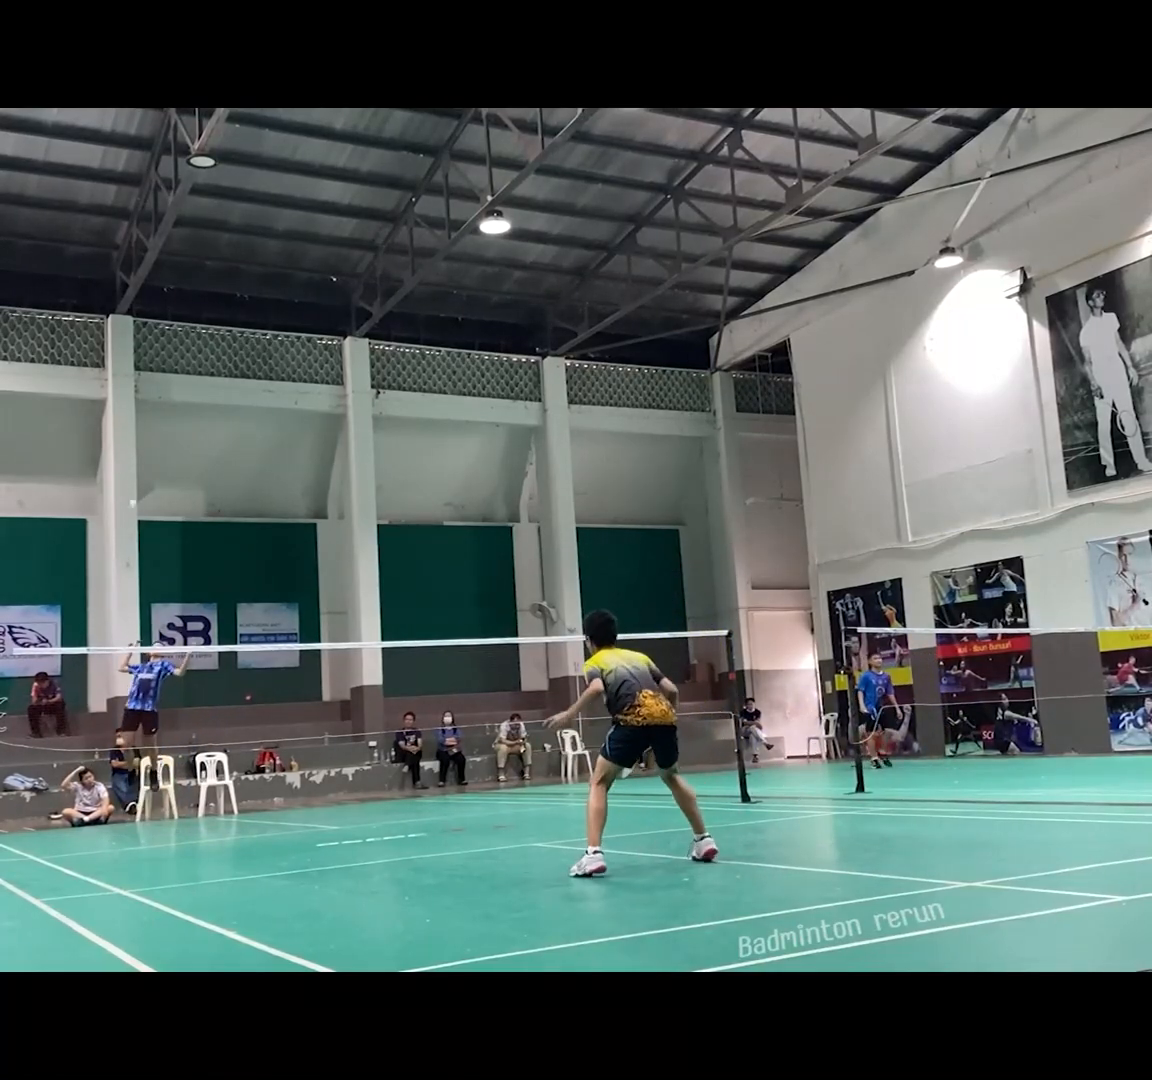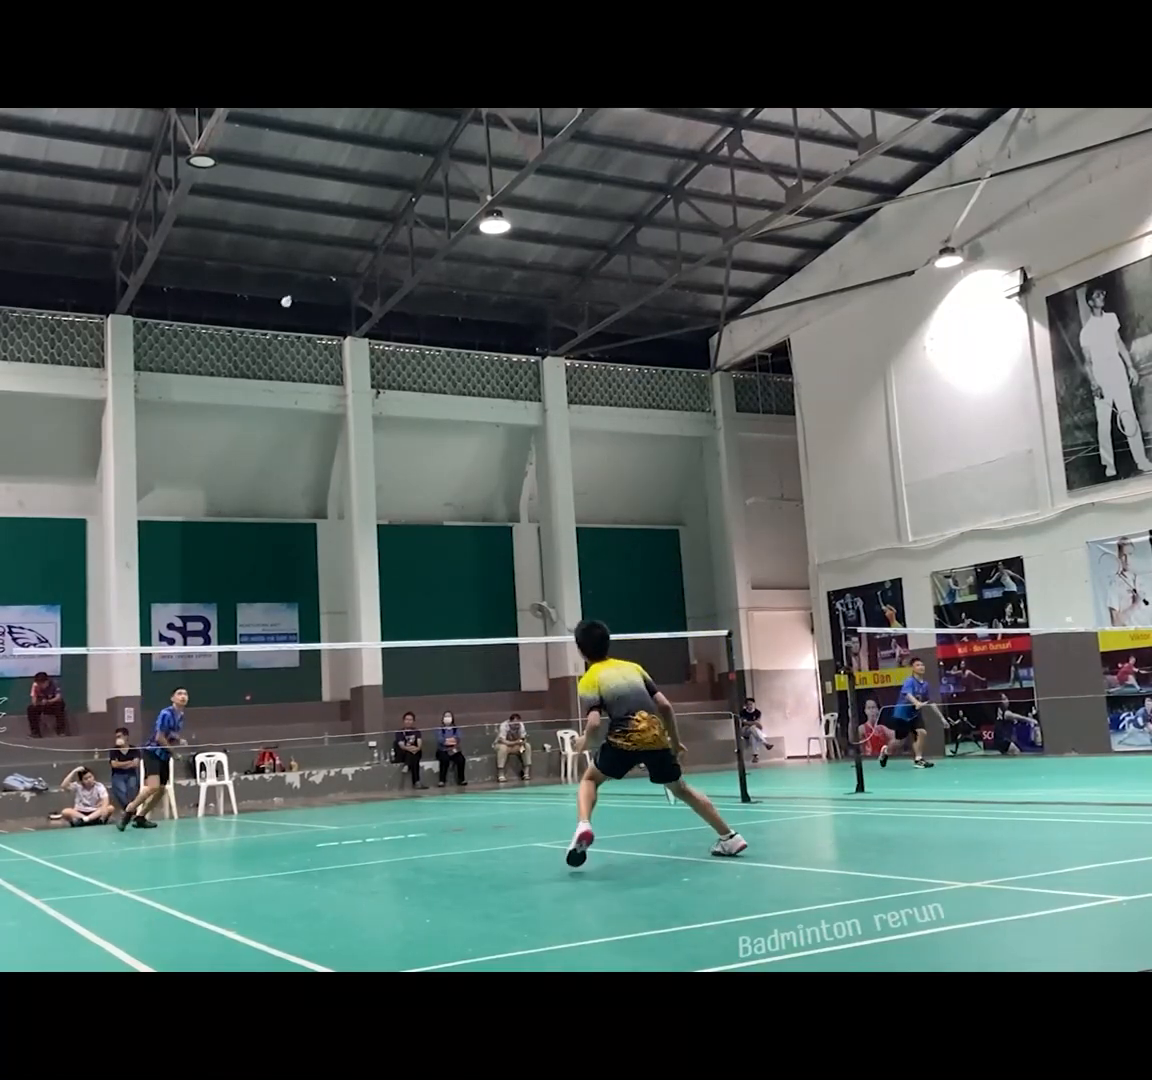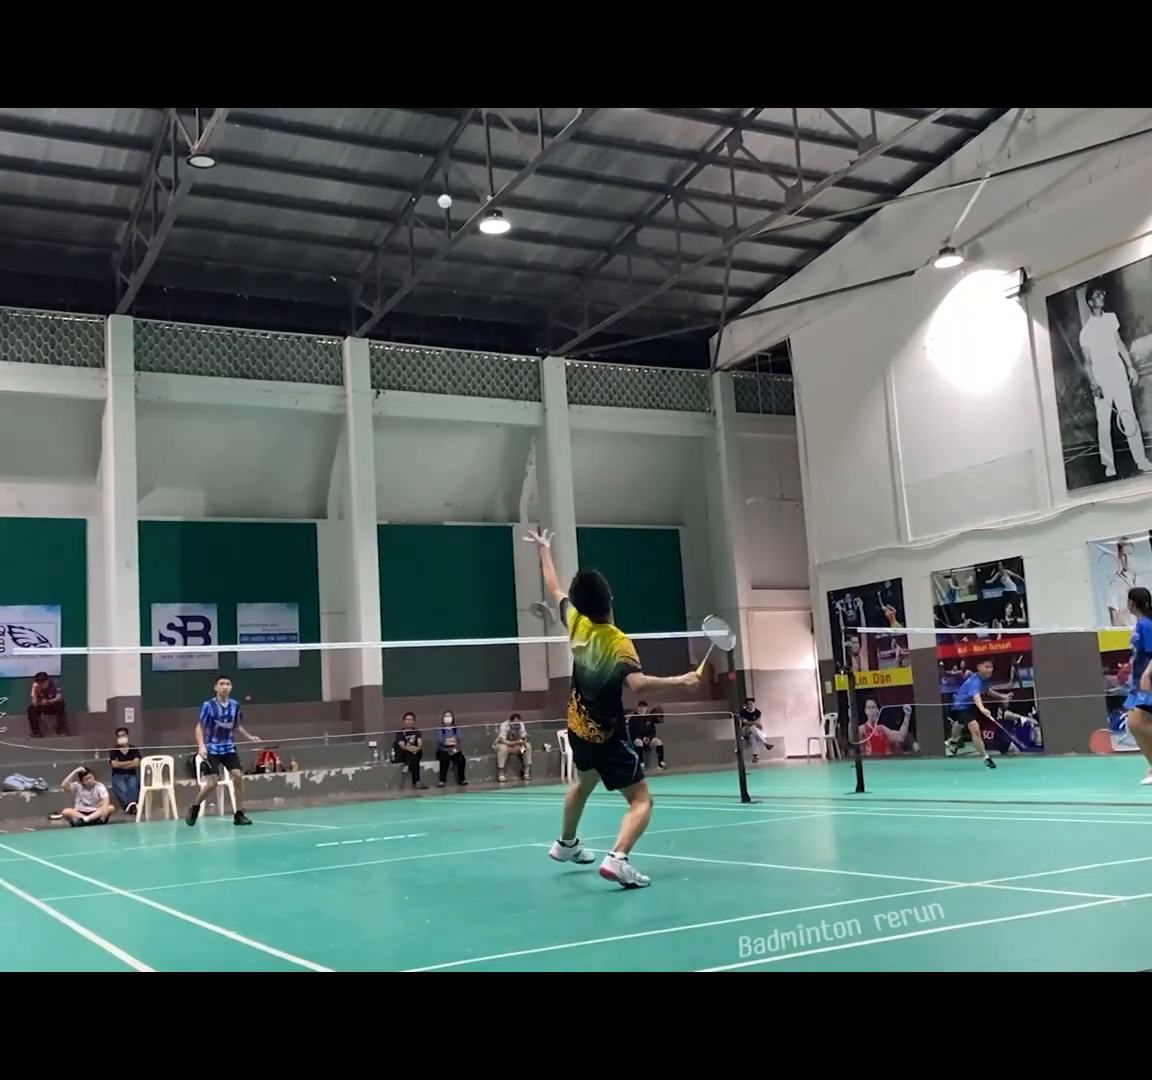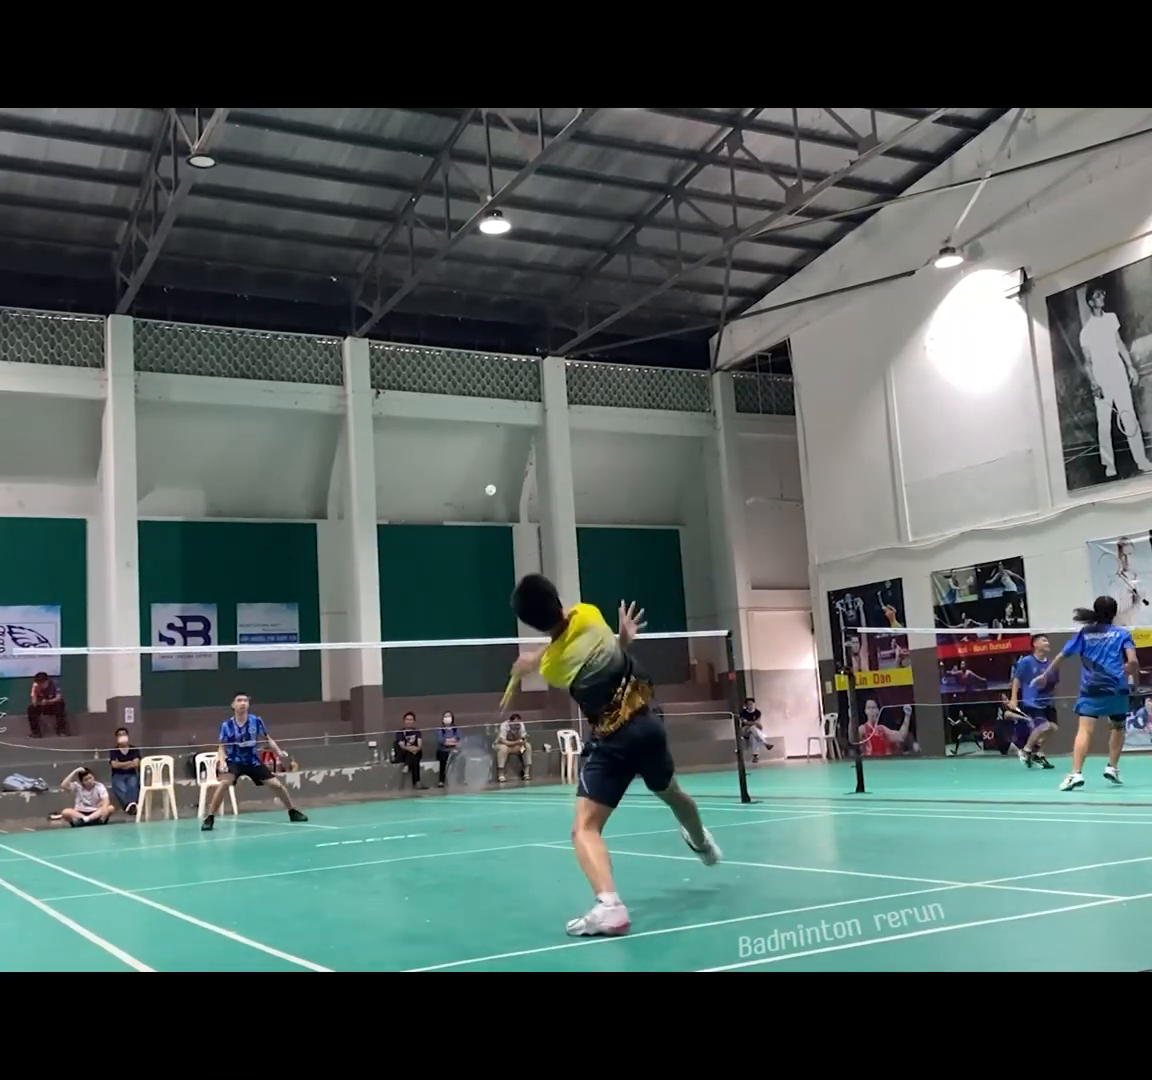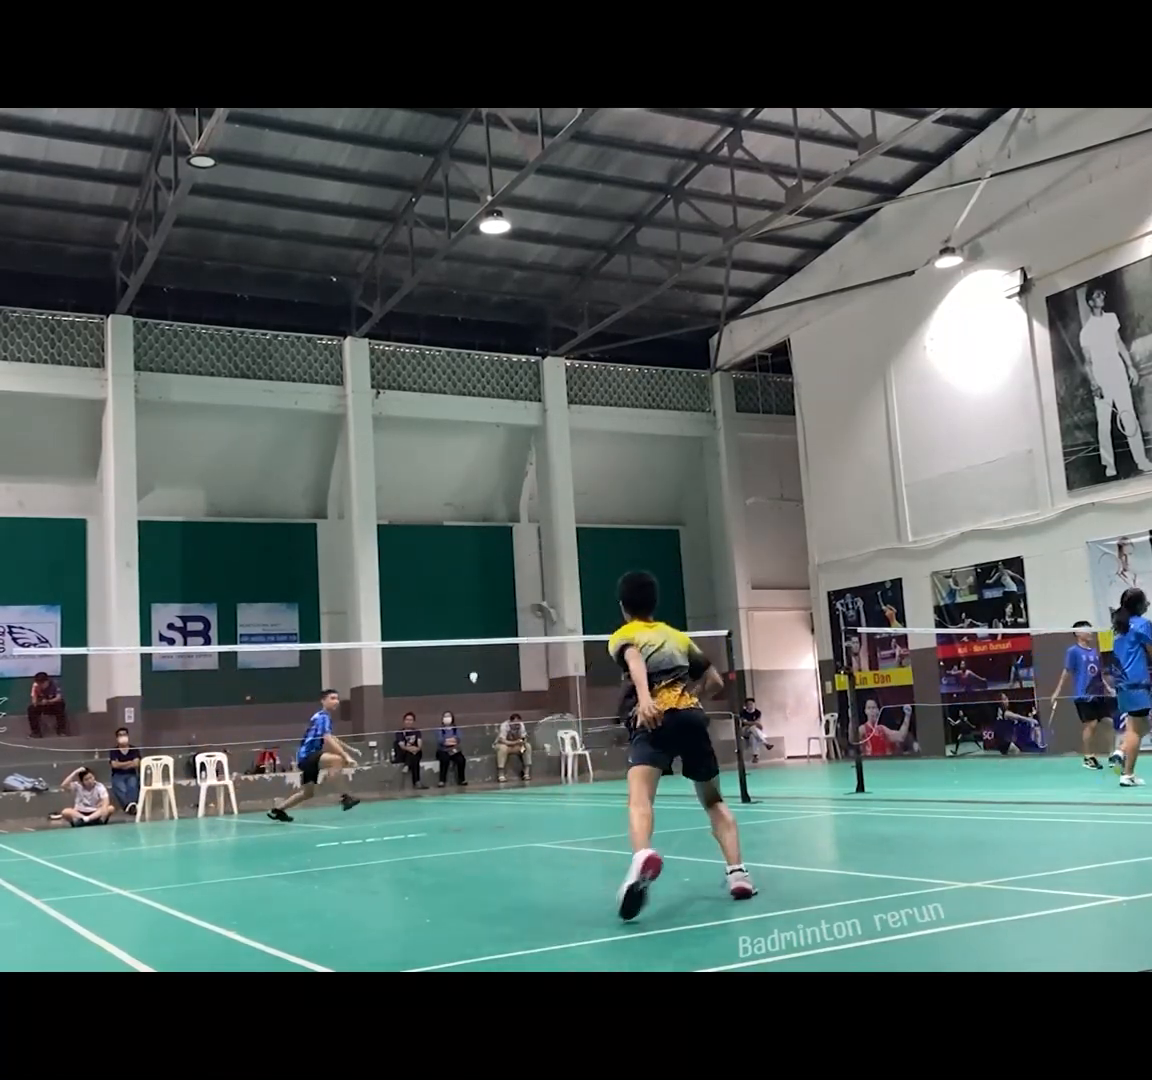
dt=0.5s
person 1, frame 1
left shoulder: (594, 663)
right shoulder: (639, 657)
left elbow: (597, 688)
right elbow: (671, 690)
left wrist: (569, 714)
left hip: (633, 719)
right hip: (664, 716)
left knee: (599, 784)
right knee: (671, 776)
left ankle: (593, 854)
right ankle: (703, 840)
person 1, frame 2
left shoulder: (587, 682)
right shoulder: (633, 668)
left elbow: (594, 723)
right elbow: (665, 706)
left wrist: (583, 743)
right wrist: (677, 742)
left hip: (623, 741)
right hip: (657, 739)
left knee: (589, 781)
right knee: (681, 791)
left ankle: (583, 828)
right ankle: (728, 837)
person 1, frame 3
left shoulder: (577, 623)
right shoulder: (620, 643)
left elbow: (554, 589)
right elbow: (637, 684)
left wrist: (543, 549)
right wrist: (680, 681)
left hip: (577, 728)
right hip: (606, 735)
left knee: (585, 783)
right knee: (641, 802)
left ankle: (566, 844)
right ankle: (617, 859)
person 1, frame 4
left shoulder: (550, 667)
right shoulder: (588, 616)
left hip: (612, 739)
right hip: (649, 725)
left knee: (586, 829)
right knee: (670, 793)
left ankle: (610, 906)
right ankle: (702, 844)
person 1, frame 5
left shoulder: (622, 637)
right shoulder: (680, 637)
left elbow: (634, 660)
right elbow: (716, 683)
left wrist: (643, 700)
left hip: (655, 722)
right hip: (692, 715)
left knee: (639, 800)
right knee: (712, 800)
left ankle: (643, 858)
right ankle: (737, 873)
